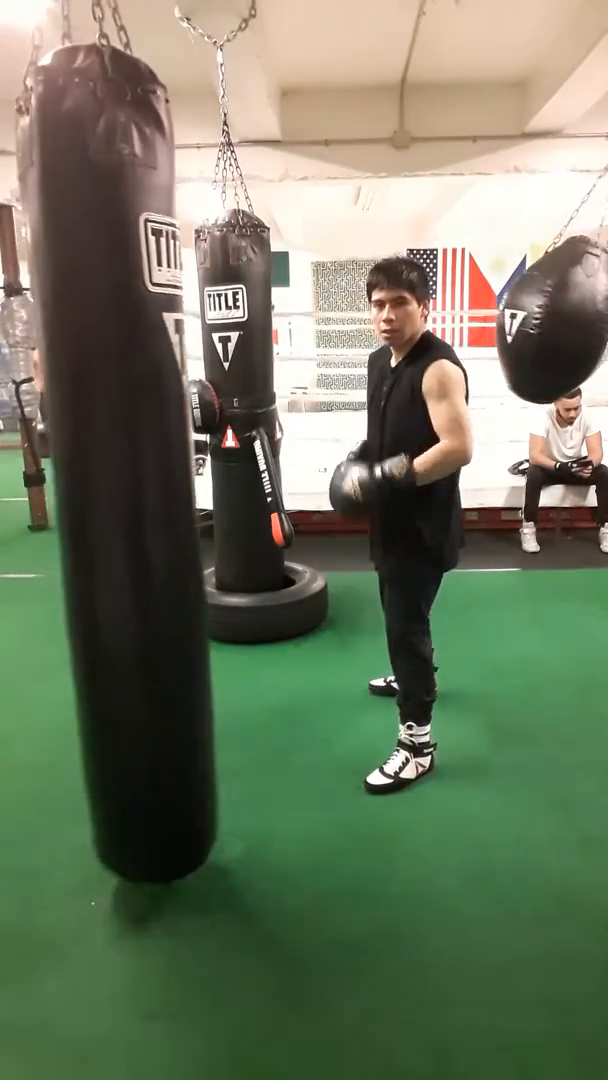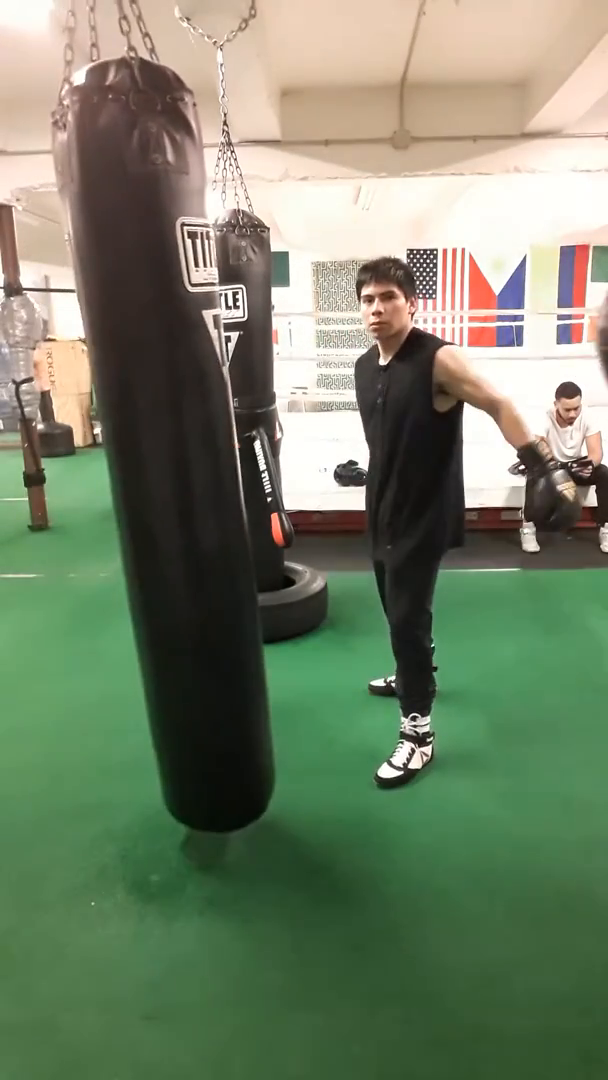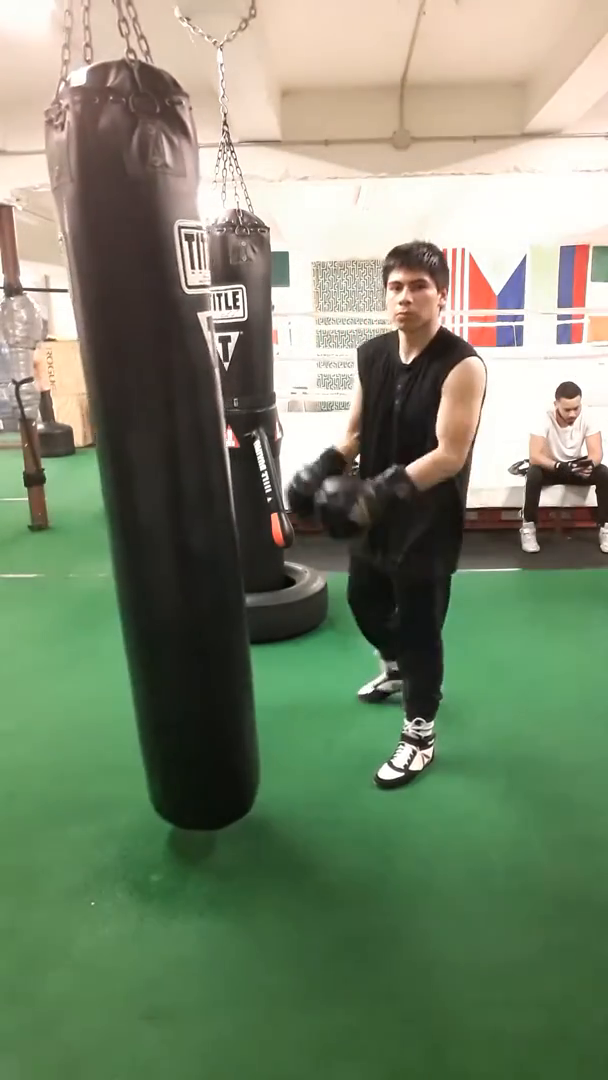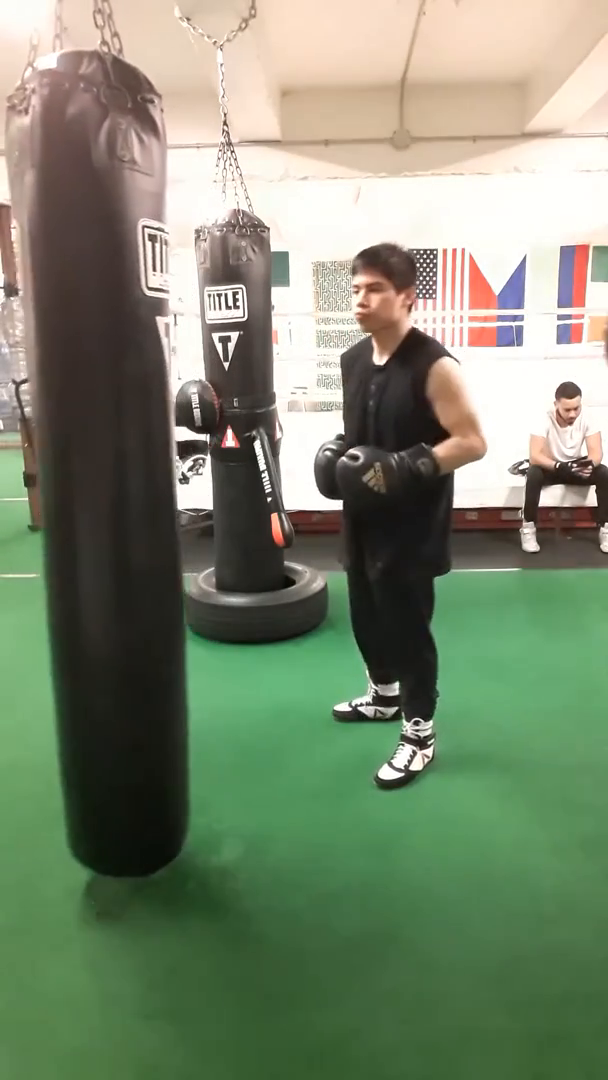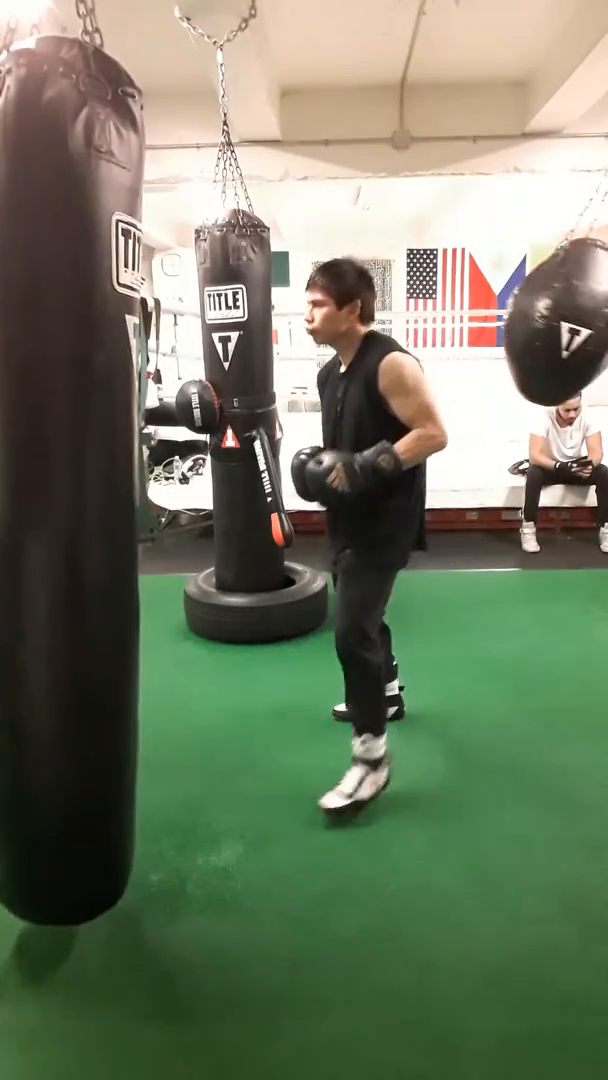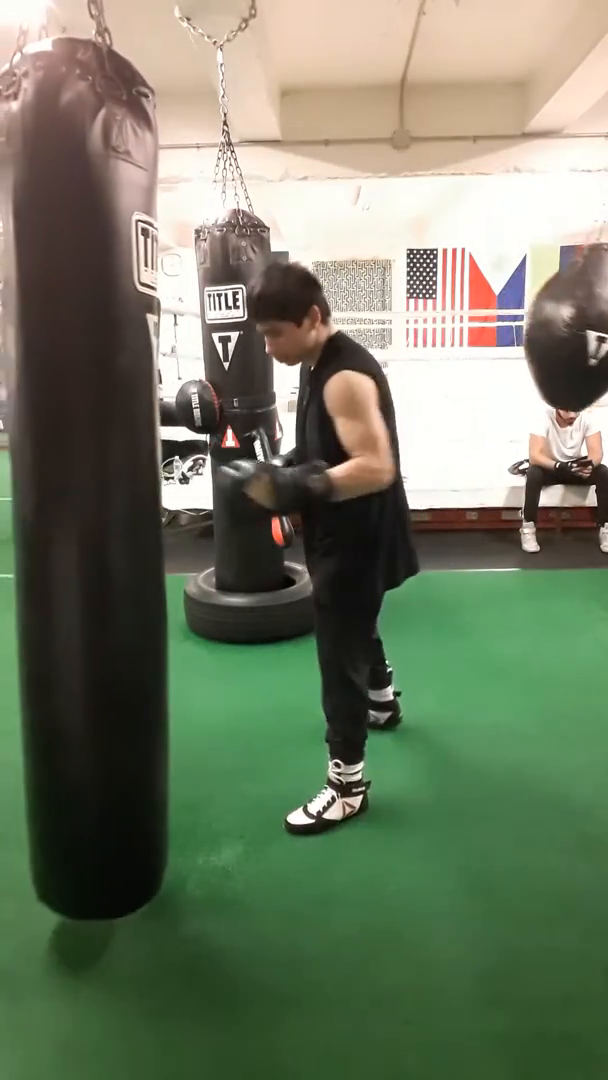
dt=0.5s
person 1, frame 1
left shoulder: (439, 367)
right shoulder: (379, 361)
left elbow: (457, 448)
left wrist: (379, 478)
right wrist: (359, 462)
left hip: (420, 520)
right hip: (391, 513)
left knee: (407, 622)
right knee: (397, 610)
left ankle: (417, 744)
right ankle: (414, 677)
person 1, frame 2
left shoulder: (438, 359)
right shoulder: (364, 366)
left elbow: (501, 407)
left wrist: (545, 468)
left hip: (424, 513)
right hip: (385, 510)
left knee: (408, 615)
right knee: (397, 608)
left ankle: (418, 733)
right ankle: (413, 675)
person 1, frame 3
left shoulder: (463, 366)
right shoulder: (371, 355)
left elbow: (451, 456)
left wrist: (379, 491)
right wrist: (322, 470)
left hip: (428, 526)
right hip: (374, 520)
left knee: (418, 629)
right knee: (365, 605)
left ankle: (419, 737)
right ankle: (398, 672)
person 1, frame 4
left shoulder: (435, 367)
right shoulder: (354, 360)
left elbow: (472, 442)
left wrist: (401, 468)
right wrist: (337, 453)
left hip: (411, 528)
right hip: (362, 521)
left knee: (407, 630)
right knee: (366, 619)
left ankle: (419, 736)
right ankle: (384, 696)
person 1, frame 5
left shoulder: (390, 363)
right shoulder: (330, 372)
left elbow: (433, 433)
left wrist: (363, 468)
right wrist: (318, 461)
left hip: (383, 519)
right hip: (350, 517)
left knee: (352, 627)
right knee: (362, 613)
left ankle: (371, 756)
right ankle: (385, 693)
person 1, frame 6
left shoulder: (347, 376)
right shoulder: (317, 365)
left elbow: (376, 468)
left wrist: (289, 484)
right wrist: (278, 473)
left hip: (359, 540)
right hip: (342, 534)
left knee: (338, 657)
right knee: (353, 628)
left ankle: (348, 784)
right ankle: (380, 700)
